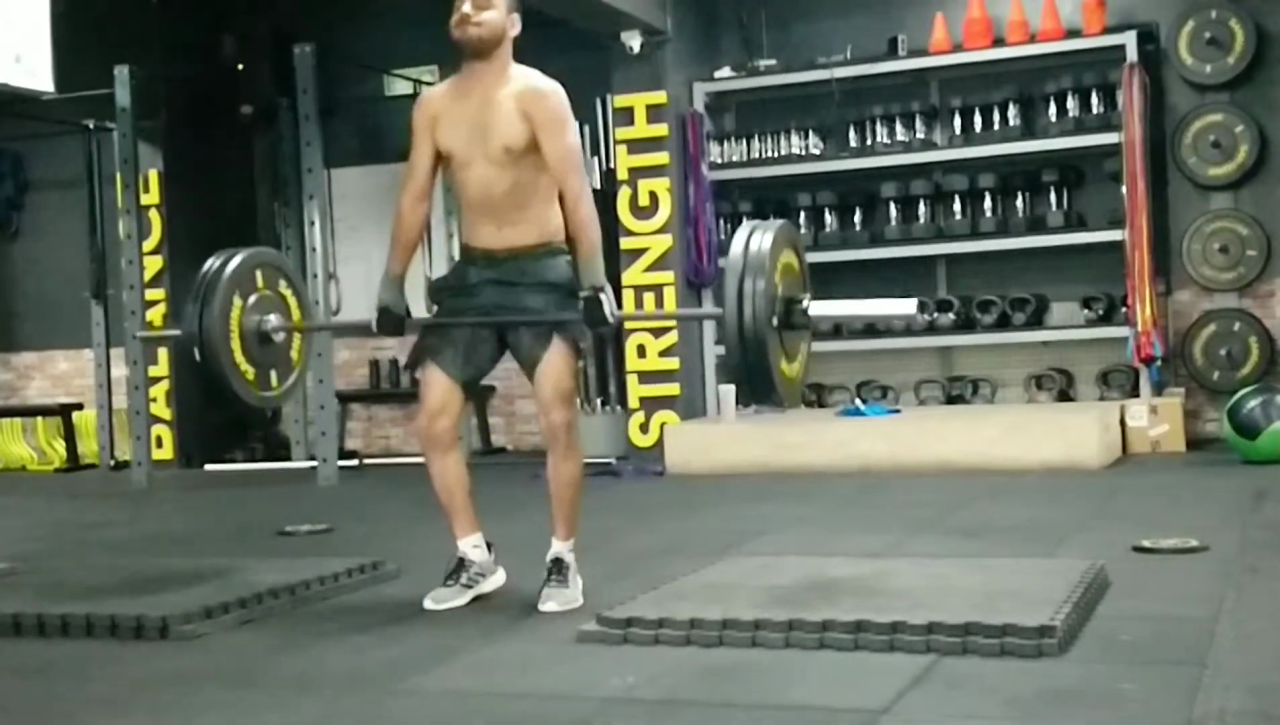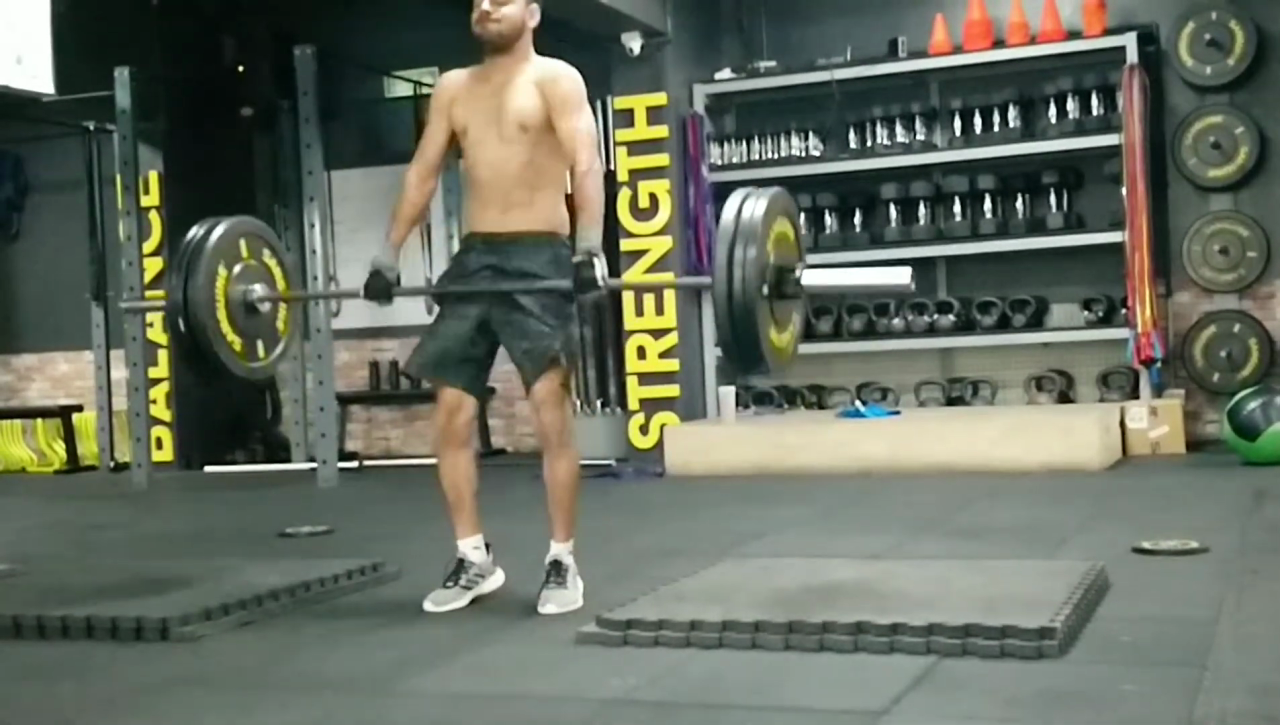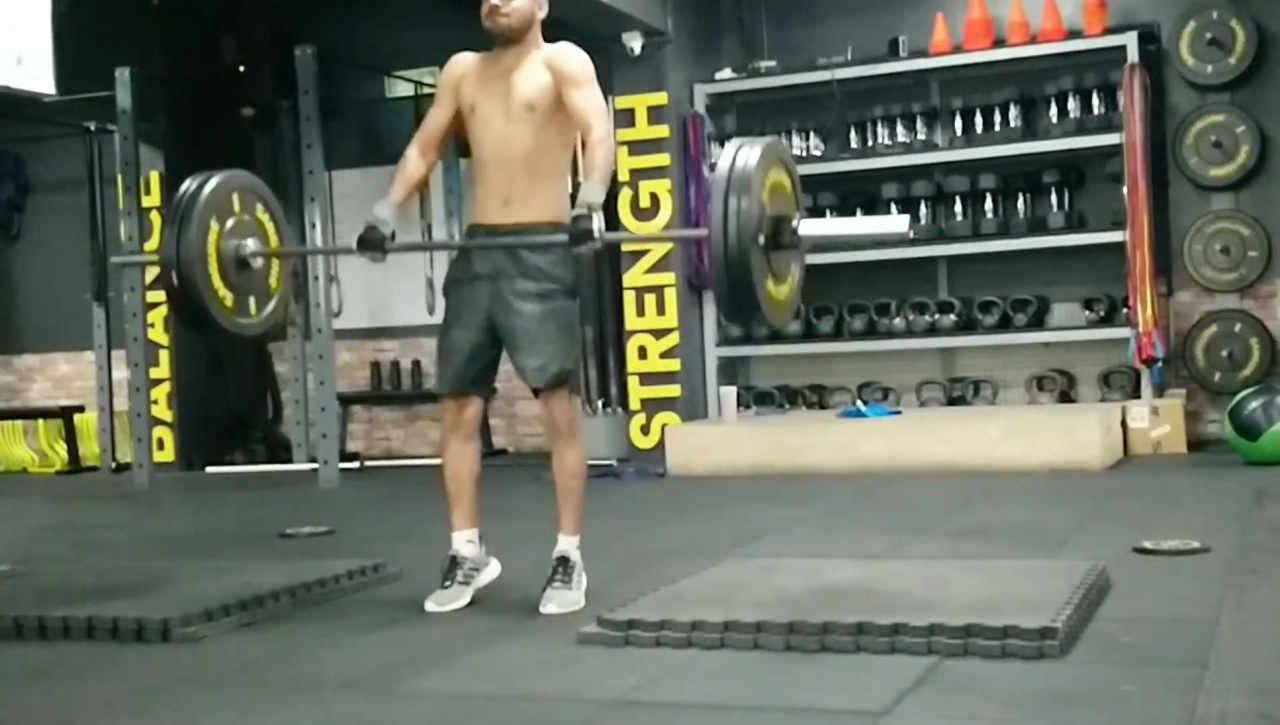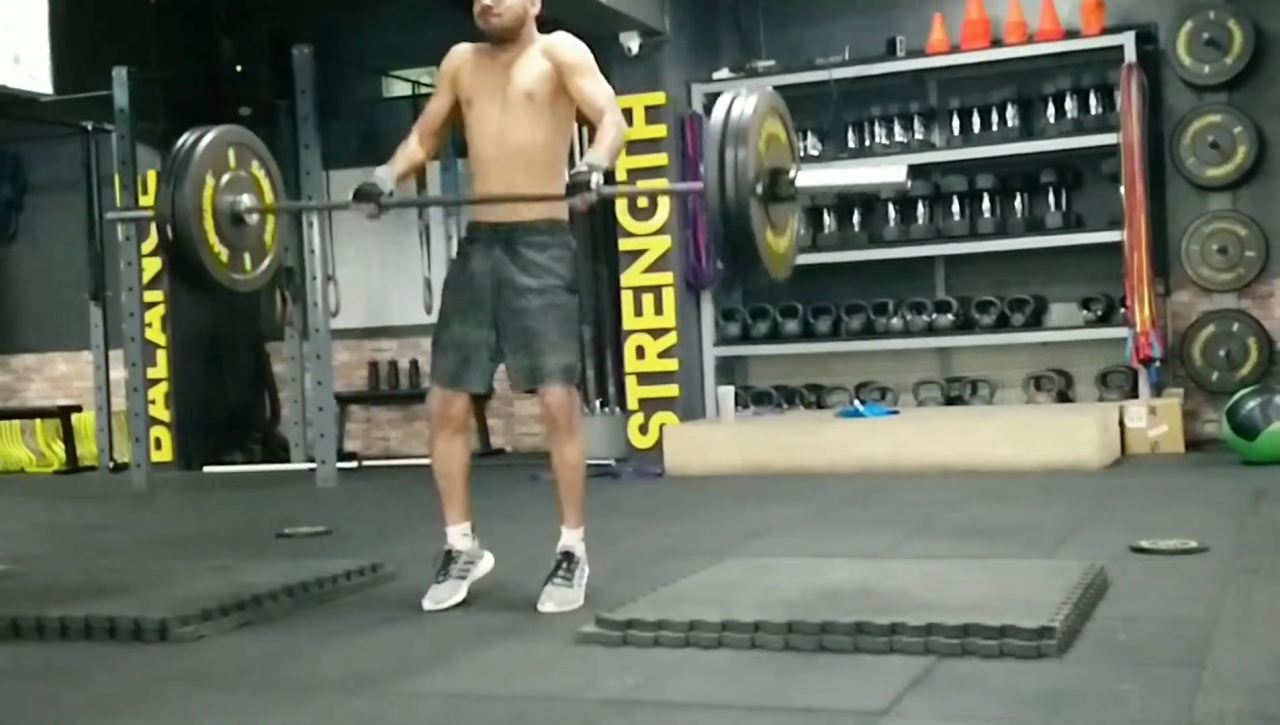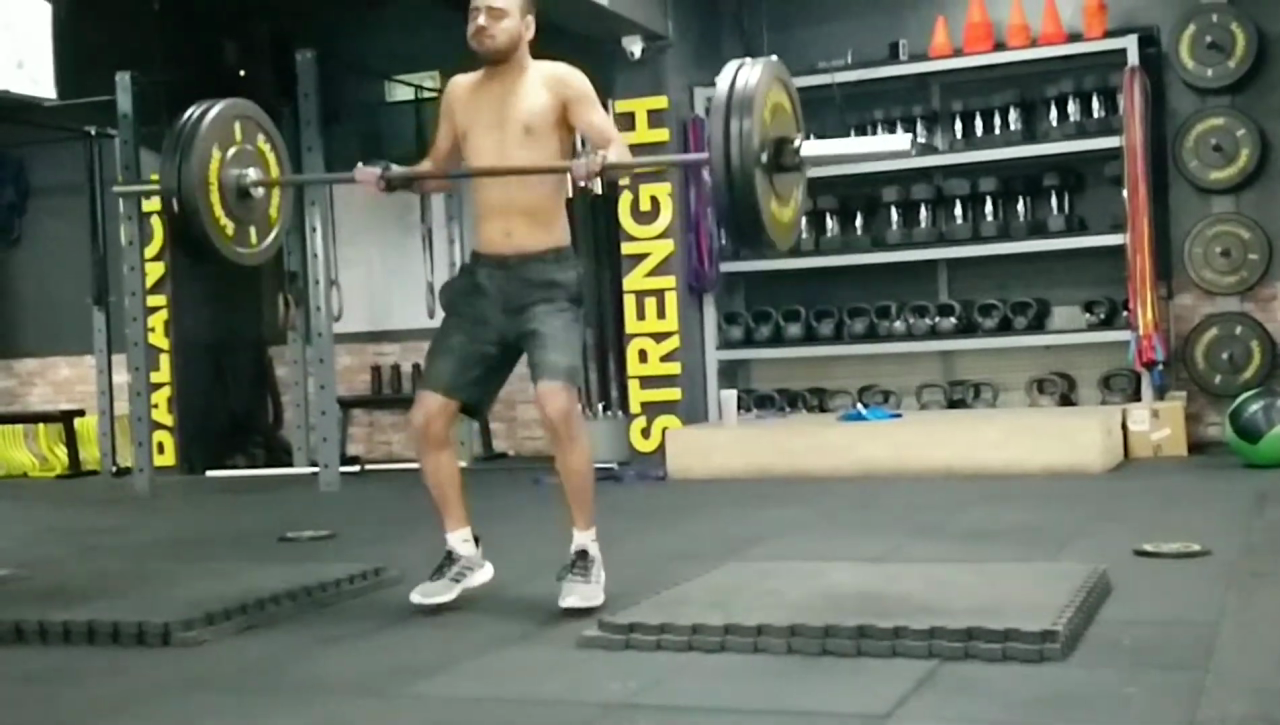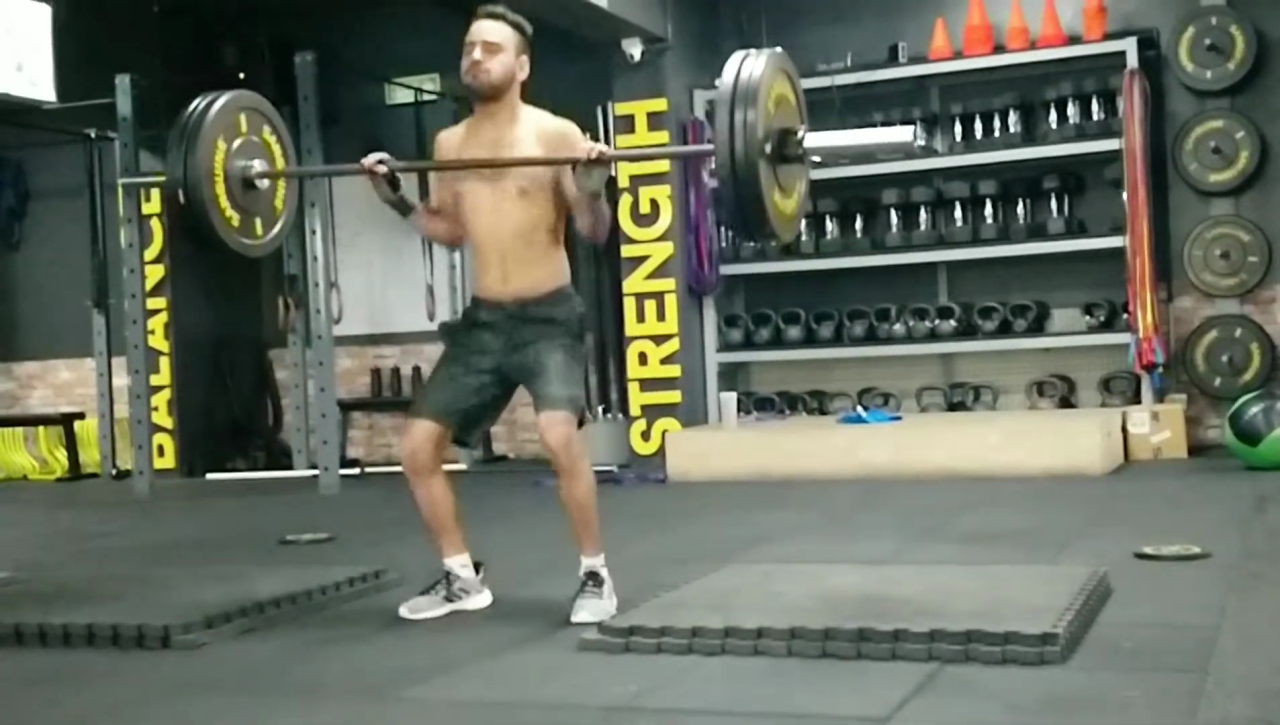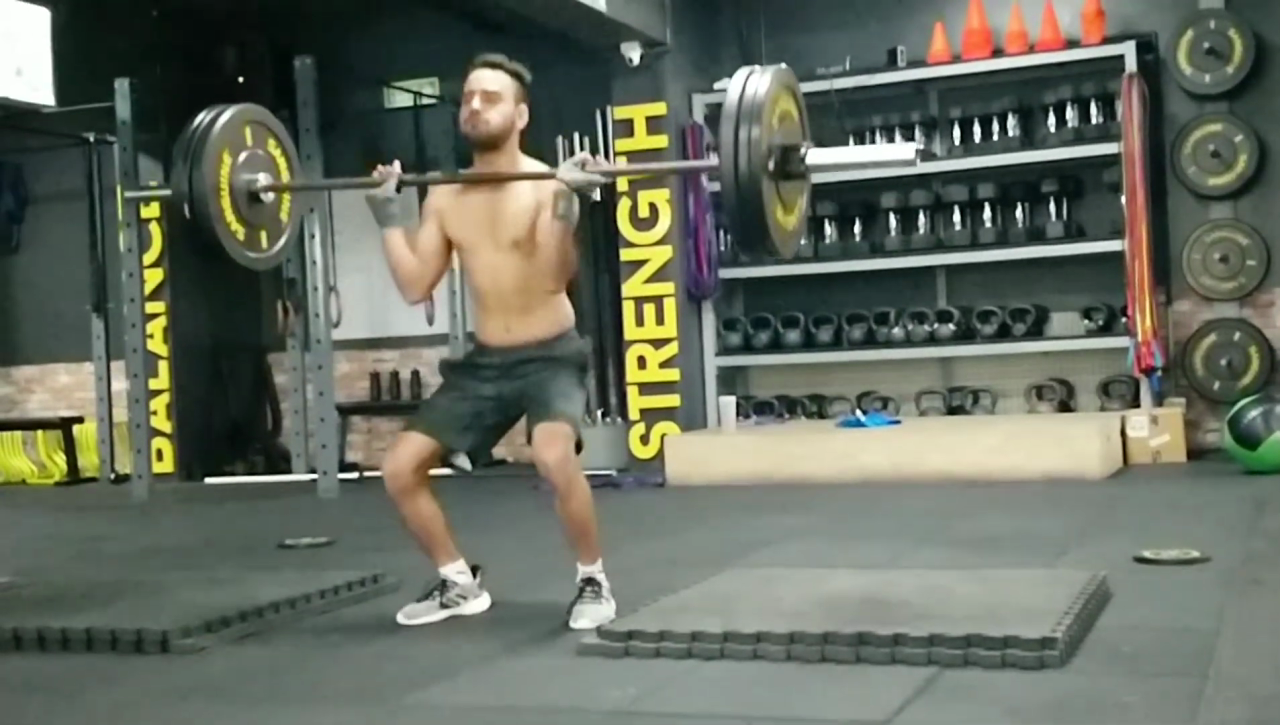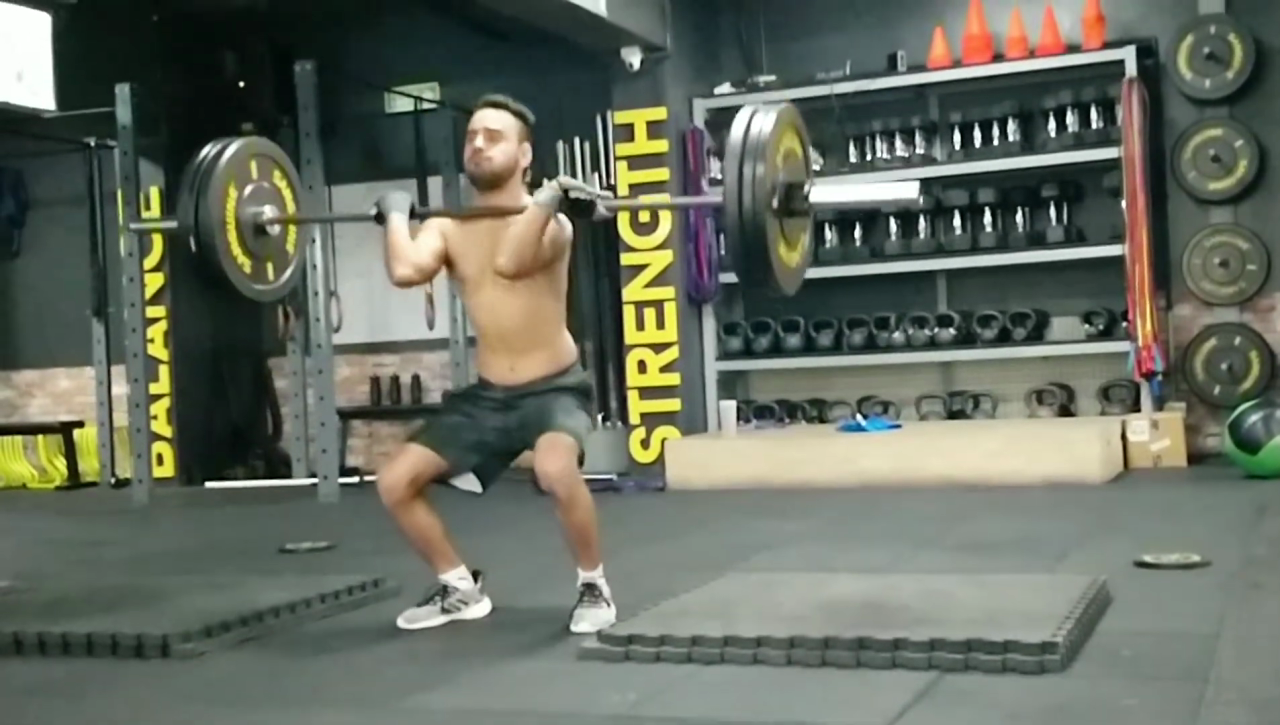
dt=0.3s
person 1, frame 1
left shoulder: (537, 93)
right shoulder: (433, 104)
left elbow: (574, 191)
right elbow: (414, 198)
left wrist: (595, 282)
right wrist: (392, 287)
left hip: (540, 271)
right hip: (470, 274)
left knee: (557, 417)
right knee: (434, 420)
left ankle: (562, 561)
right ankle: (474, 558)
person 1, frame 2
left shoulder: (555, 78)
right shoulder: (452, 87)
left elbow: (586, 166)
right elbow: (422, 173)
left wrist: (591, 248)
right wrist: (389, 254)
left hip: (539, 261)
right hip: (471, 261)
left knee: (550, 413)
right knee: (451, 417)
left ankle: (563, 562)
right ankle: (474, 559)
person 1, frame 3
left shoulder: (563, 59)
right shoulder: (462, 69)
left elbow: (598, 134)
right elbow: (423, 147)
left wrist: (590, 205)
right wrist: (385, 214)
left hip: (541, 253)
right hip: (475, 250)
left knee: (559, 408)
right knee: (459, 411)
left ankle: (568, 559)
right ankle: (468, 553)
person 1, frame 4
left shoulder: (559, 51)
right shoulder: (460, 61)
left elbow: (612, 119)
right elbow: (424, 136)
left wrist: (594, 168)
right wrist: (384, 179)
left hip: (540, 247)
right hip: (477, 247)
left knee: (557, 401)
right knee: (446, 406)
left ankle: (572, 552)
right ankle: (461, 547)
person 1, frame 5
left shoulder: (558, 81)
right shoulder: (459, 91)
left elbow: (618, 148)
right elbow: (439, 168)
left wrist: (600, 162)
right wrist: (395, 176)
left hip: (545, 276)
right hip: (480, 278)
left knee: (557, 406)
right knee: (428, 417)
left ankle: (585, 551)
right ankle: (463, 552)
person 1, frame 6
left shoulder: (555, 135)
right shoulder: (447, 145)
left elbow: (596, 232)
left wrist: (590, 187)
right wrist: (395, 198)
left hip: (549, 318)
right hip: (482, 321)
left knee: (558, 438)
right knee: (417, 447)
left ankle: (594, 574)
right ankle: (462, 576)
person 1, frame 7
left shoulder: (545, 184)
right shoulder: (442, 197)
left elbow: (552, 278)
right elbow: (415, 287)
left wrist: (568, 202)
right wrist: (388, 213)
left hip: (550, 357)
right hip: (484, 361)
left knee: (553, 454)
right knee: (400, 467)
left ankle: (593, 580)
right ankle: (459, 581)
person 1, frame 8
left shoulder: (549, 224)
right shoulder: (446, 228)
left elbow: (508, 261)
right elbow: (404, 270)
left wrist: (550, 198)
right wrist: (396, 212)
left hip: (553, 392)
right hip: (485, 398)
left knee: (555, 468)
right knee: (395, 482)
left ankle: (594, 586)
right ankle: (460, 585)
